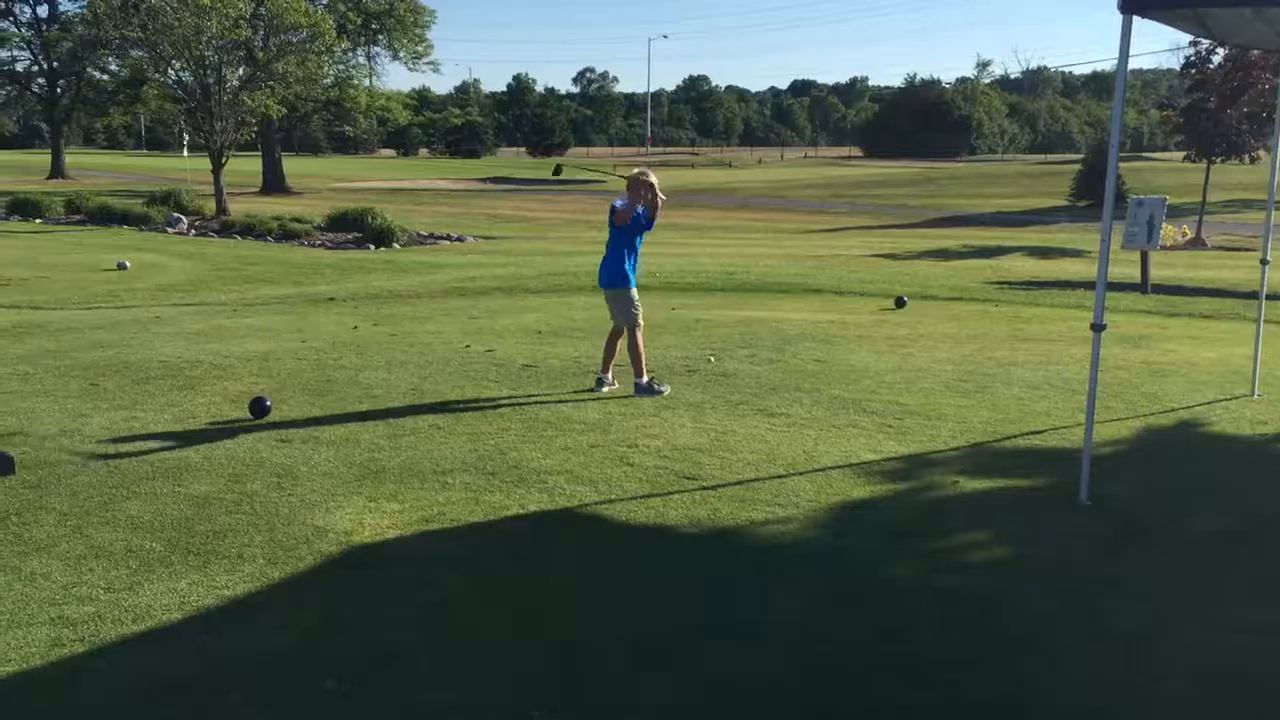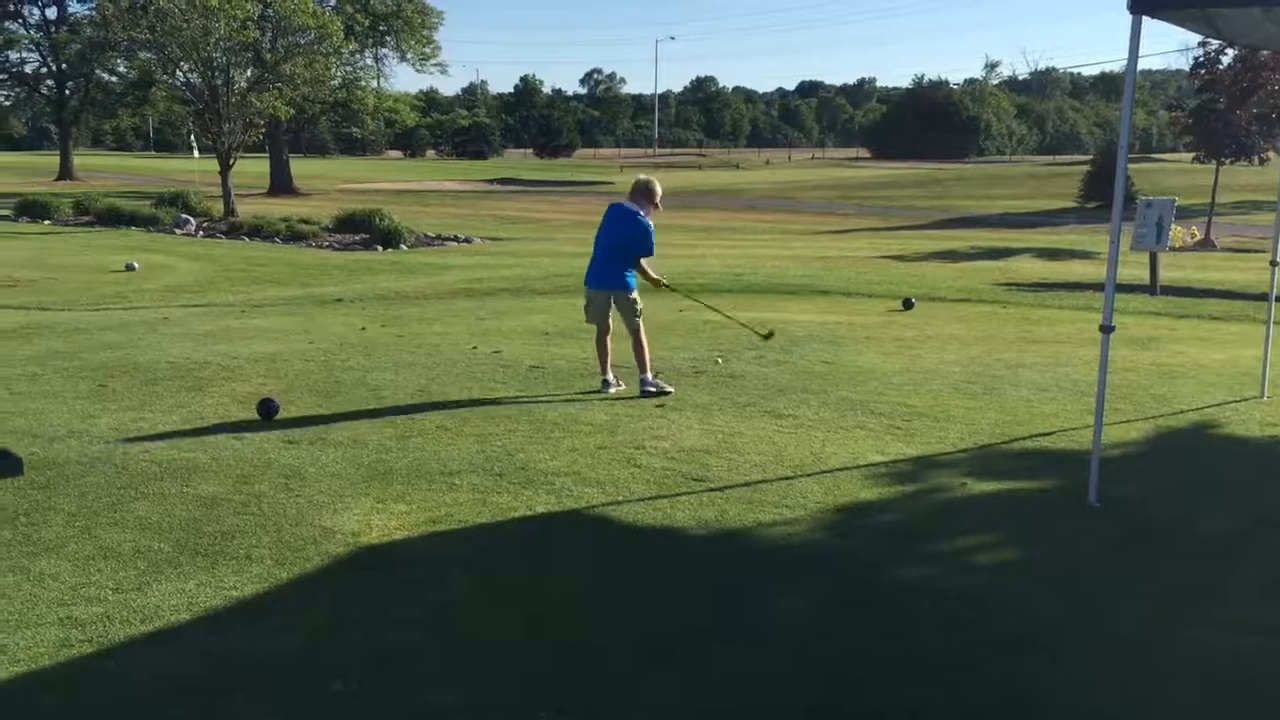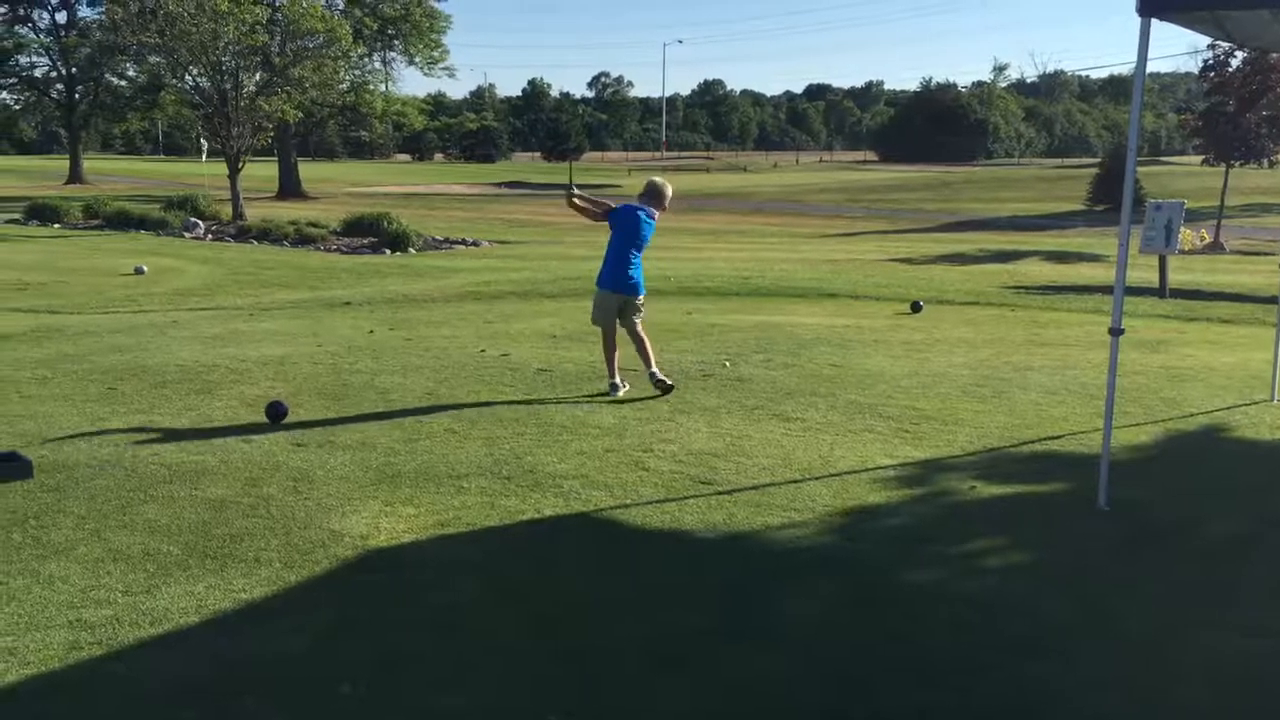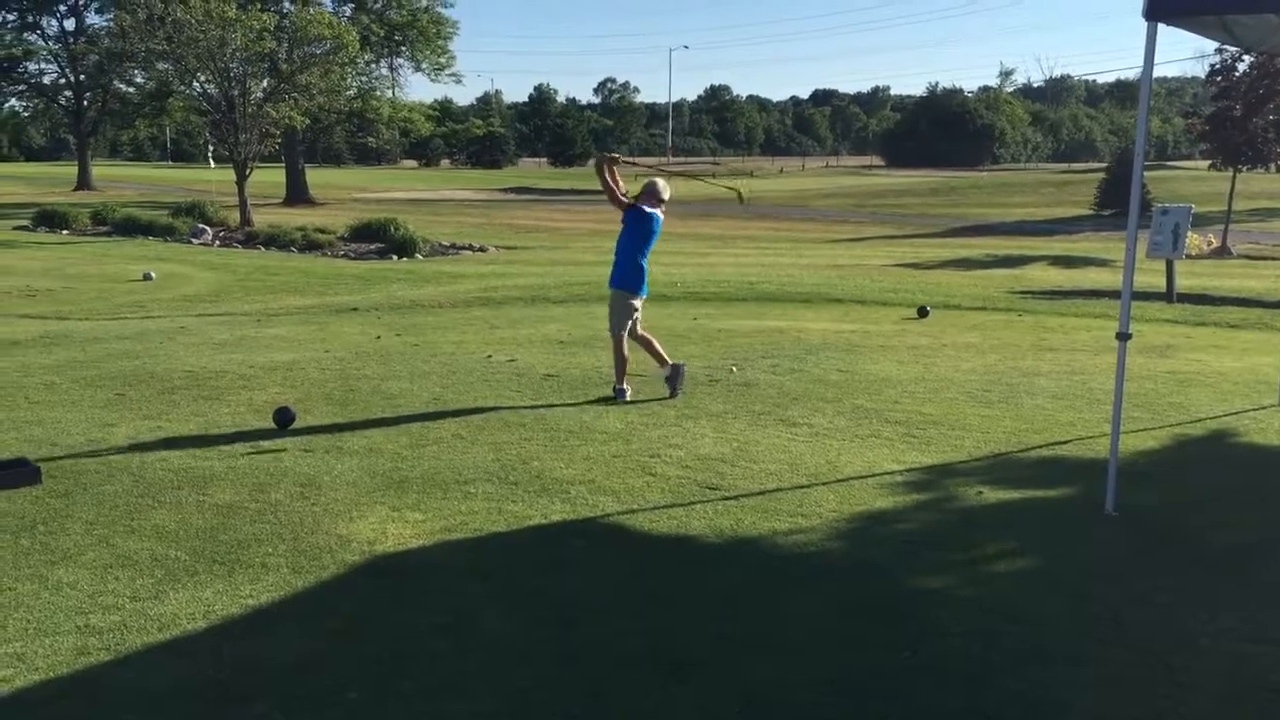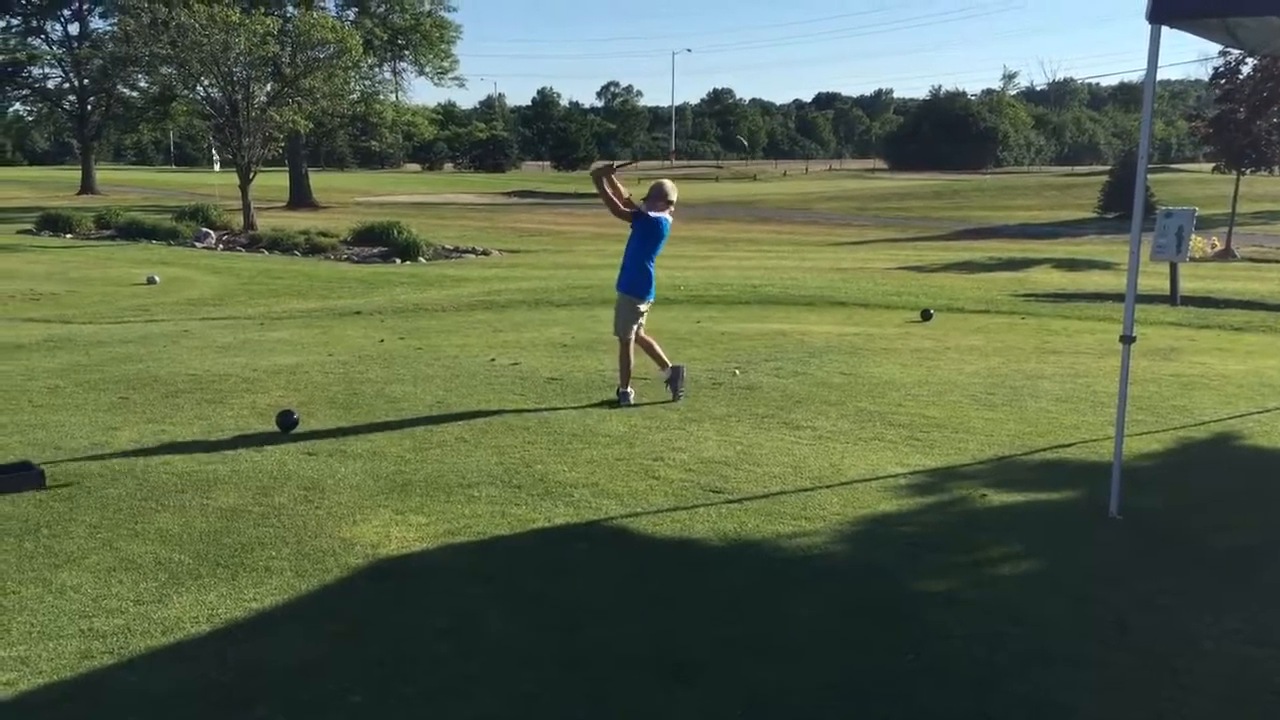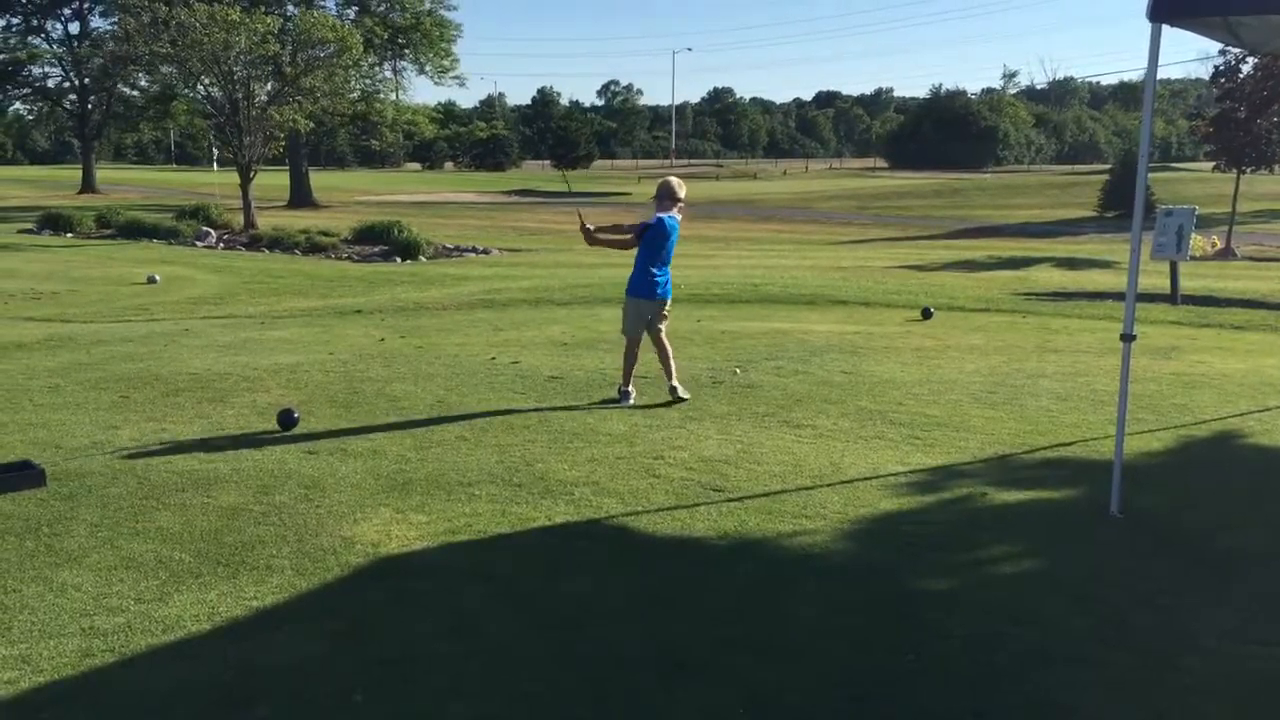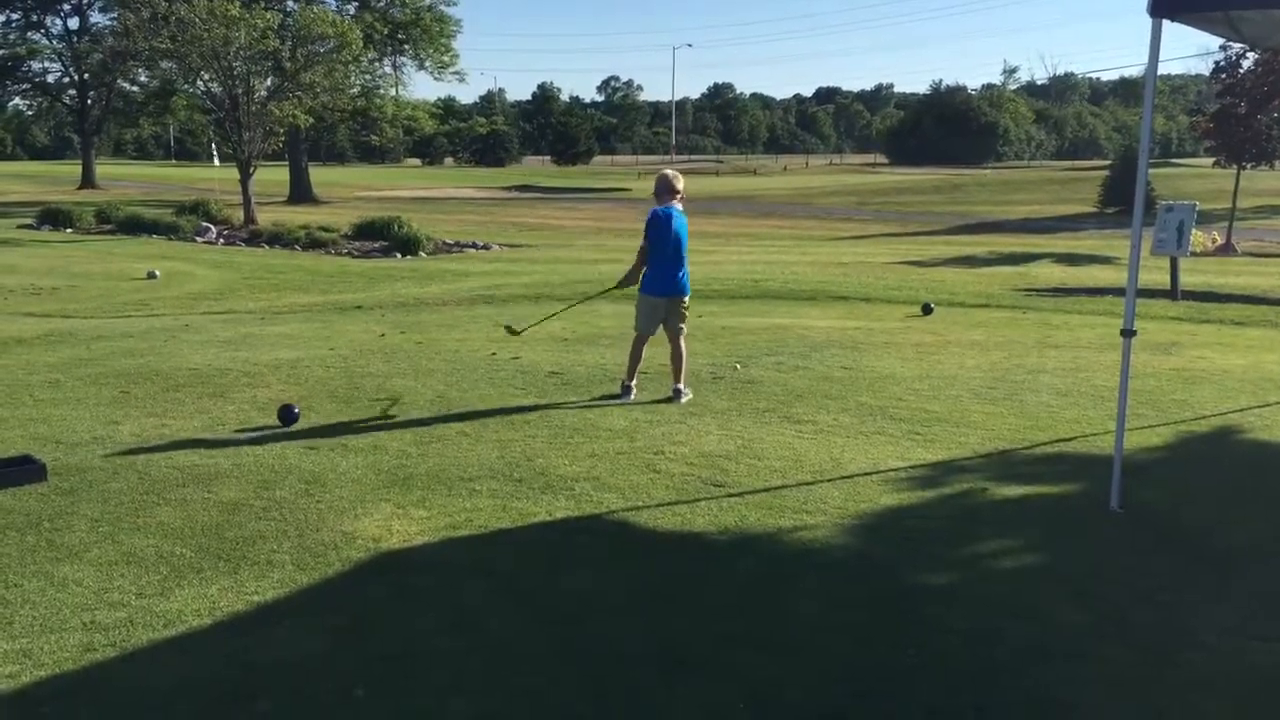
dt=0.2s
person 1, frame 1
left shoulder: (643, 214)
right shoulder: (620, 208)
left elbow: (655, 210)
right elbow: (621, 219)
left wrist: (652, 192)
right wrist: (637, 198)
left hip: (615, 277)
right hip: (619, 278)
left knee: (619, 327)
right knee: (634, 327)
left ankle: (604, 377)
right ankle: (641, 382)
person 1, frame 2
left shoulder: (614, 210)
right shoulder: (644, 226)
right elbow: (636, 261)
right wrist: (652, 279)
left hip: (595, 280)
right hip: (620, 282)
left knee: (603, 328)
right knee: (636, 328)
left ankle: (607, 379)
right ankle: (646, 380)
person 1, frame 3
left shoulder: (627, 211)
right shoulder: (649, 223)
left elbow: (599, 214)
left wrist: (574, 200)
right wrist: (580, 197)
left hip: (608, 282)
right hip: (633, 285)
left knee: (608, 331)
right knee: (635, 330)
left ankle: (614, 382)
right ankle: (654, 372)
person 1, frame 4
left shoulder: (646, 216)
right shoulder: (651, 218)
left elbow: (619, 200)
right elbow: (624, 197)
left wrist: (605, 168)
right wrist: (611, 168)
left hip: (626, 284)
right hip: (636, 284)
left knee: (619, 335)
right knee: (634, 332)
left ankle: (621, 388)
right ankle: (670, 368)
person 1, frame 5
left shoulder: (654, 221)
right shoulder: (658, 222)
left elbow: (621, 211)
right elbow: (627, 203)
left wrist: (601, 183)
right wrist: (609, 177)
left hip: (634, 288)
right hip: (642, 288)
left knee: (626, 339)
right knee: (637, 335)
left ankle: (625, 391)
right ankle: (670, 370)
person 1, frame 6
left shoulder: (661, 223)
right shoulder: (671, 223)
left elbow: (631, 243)
right elbow: (632, 229)
left wrist: (597, 239)
right wrist: (596, 230)
left hip: (642, 290)
right hip: (662, 291)
left knee: (633, 340)
right knee: (659, 337)
left ankle: (626, 390)
right ankle: (674, 384)
person 1, frame 7
left shoulder: (657, 215)
right shoulder: (681, 218)
left elbow: (645, 250)
left wrist: (634, 274)
right wrist: (636, 272)
left hip: (654, 288)
right hip: (679, 288)
left knee: (641, 336)
right knee: (676, 338)
left ankle: (629, 385)
right ankle: (679, 388)
